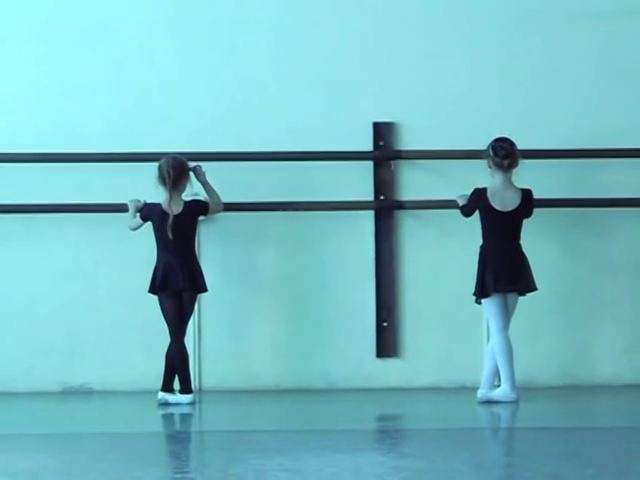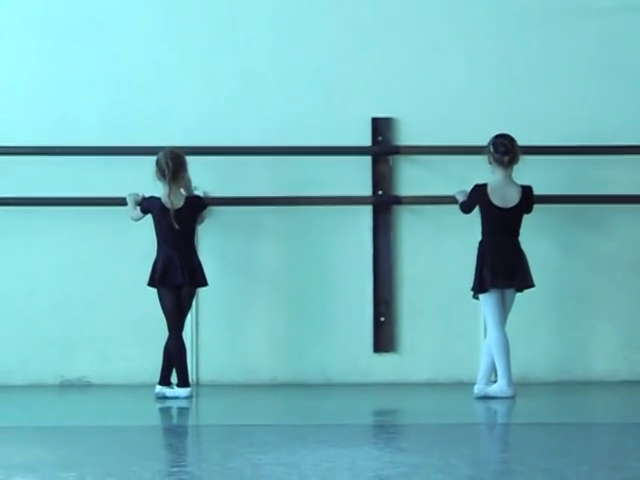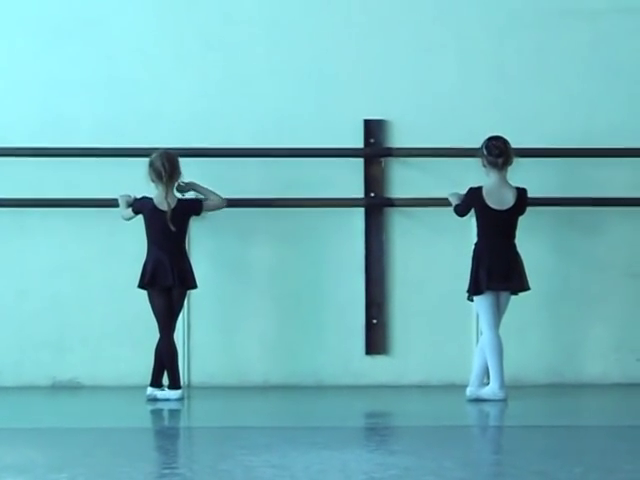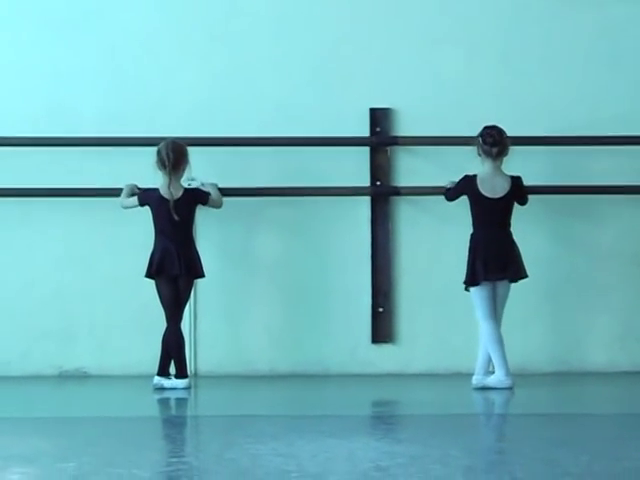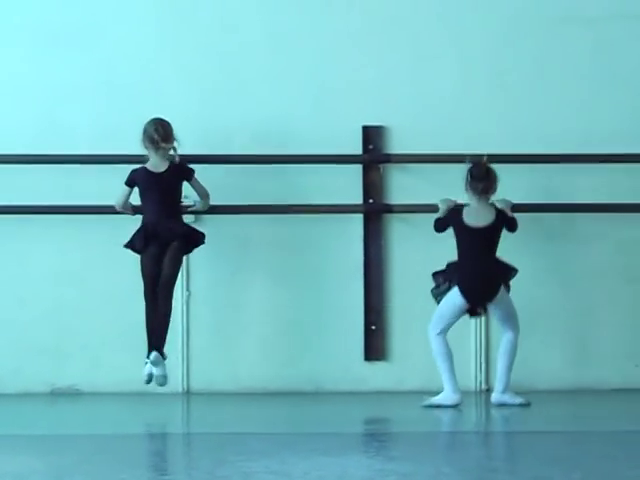
dt=1s
person 1, frame 1
left shoulder: (480, 195)
right shoulder: (525, 196)
left elbow: (466, 212)
left wrist: (462, 200)
left hip: (491, 267)
right hip: (514, 266)
left knee: (498, 329)
right knee: (498, 330)
left ankle: (508, 388)
right ankle: (486, 387)
person 1, frame 2
left shoulder: (481, 191)
right shoulder: (525, 193)
left elbow: (465, 208)
left wrist: (461, 196)
left hip: (489, 262)
right hip: (512, 263)
left knee: (494, 325)
right knee: (495, 326)
left ankle: (505, 383)
right ankle: (483, 382)
person 1, frame 3
left shoulder: (476, 194)
right shoulder: (520, 195)
left elbow: (461, 211)
left wrist: (455, 199)
left hip: (485, 264)
right hip: (508, 265)
left knee: (489, 328)
right knee: (490, 328)
left ankle: (497, 386)
right ankle: (476, 385)
person 1, frame 4
left shoulder: (469, 183)
right shoulder: (514, 183)
left elbow: (449, 196)
left wrist: (450, 186)
left hip: (481, 254)
right hip: (505, 253)
left knee: (486, 318)
right knee: (493, 318)
left ankle: (503, 374)
right ankle: (482, 374)
person 1, frame 5
left shoulder: (457, 214)
right shoulder: (499, 216)
left elbow: (439, 227)
right elbow: (512, 226)
left wrist: (445, 210)
left hip: (465, 283)
right hip: (491, 283)
left knee: (435, 330)
right knee: (511, 329)
left ankle: (451, 392)
right ankle: (501, 391)
person 2, frame 1
left shoulder: (152, 210)
right shoulder: (193, 208)
left elbow: (132, 225)
right elbow: (219, 206)
left wrist: (133, 208)
right wrist: (203, 180)
left hip: (165, 277)
right hip: (189, 277)
left knee: (176, 335)
right knee: (178, 335)
left ankle: (186, 391)
right ankle: (167, 390)
person 2, frame 2
left shoulder: (152, 204)
right shoulder: (194, 203)
left elbow: (134, 215)
left wrist: (132, 201)
right wrist: (189, 190)
left hip: (165, 270)
right hip: (189, 271)
left knee: (174, 329)
right knee: (176, 329)
left ankle: (183, 385)
right ankle: (164, 383)
person 2, frame 3
left shoulder: (145, 205)
right shoulder: (187, 206)
left elbow: (125, 215)
right elbow: (220, 202)
left wrist: (123, 202)
right wrist: (193, 187)
left hip: (155, 272)
right hip: (179, 273)
left knee: (165, 331)
right knee: (167, 331)
left ankle: (175, 387)
right ankle: (156, 385)
person 2, frame 4
left shoulder: (151, 196)
right shoulder: (193, 195)
left elbow: (123, 203)
right elbow: (218, 202)
left wrist: (129, 188)
right wrist: (210, 187)
left hip: (162, 261)
right hip: (186, 262)
left knee: (172, 319)
right knee: (174, 319)
left ankle: (181, 376)
right ankle: (162, 374)
person 2, frame 5
left shoulder: (138, 174)
right shoulder: (181, 169)
left elbow: (119, 206)
right elbow: (205, 197)
left wrist: (133, 208)
right wrist: (201, 205)
left hip: (149, 238)
right hip: (176, 236)
left knee: (151, 298)
right knee: (164, 295)
left ankle: (153, 354)
right ankle: (157, 353)
